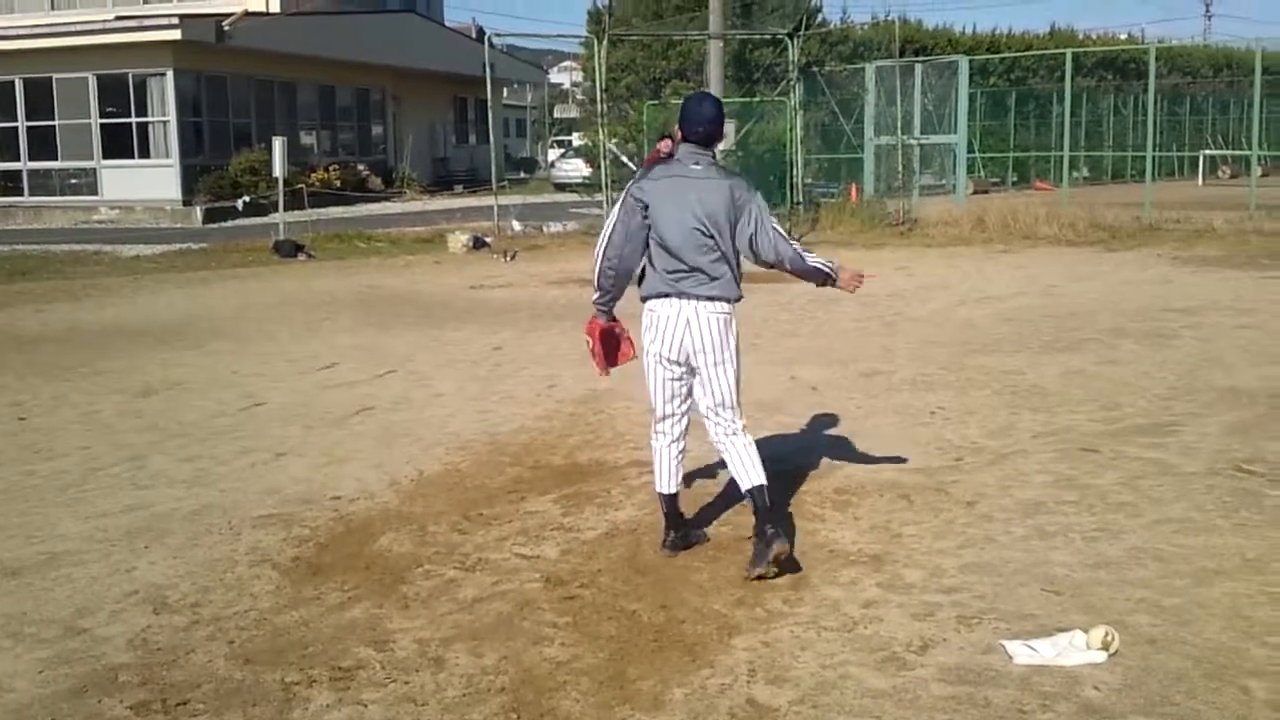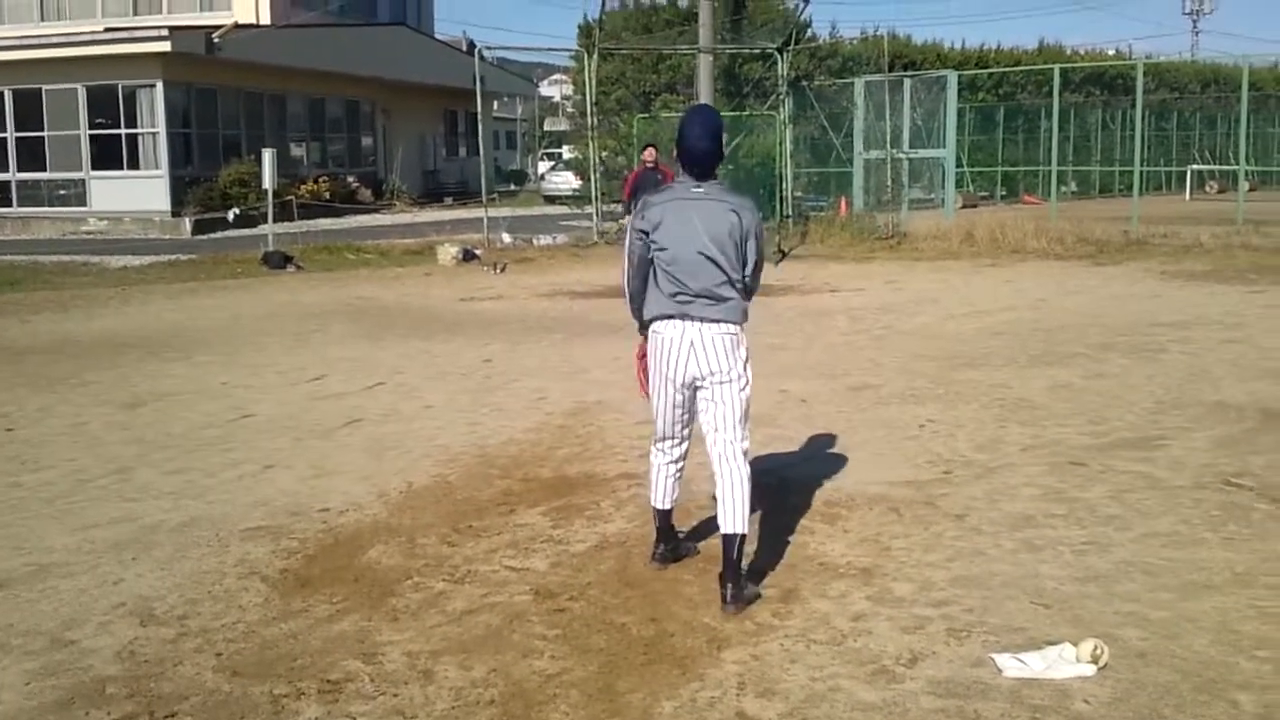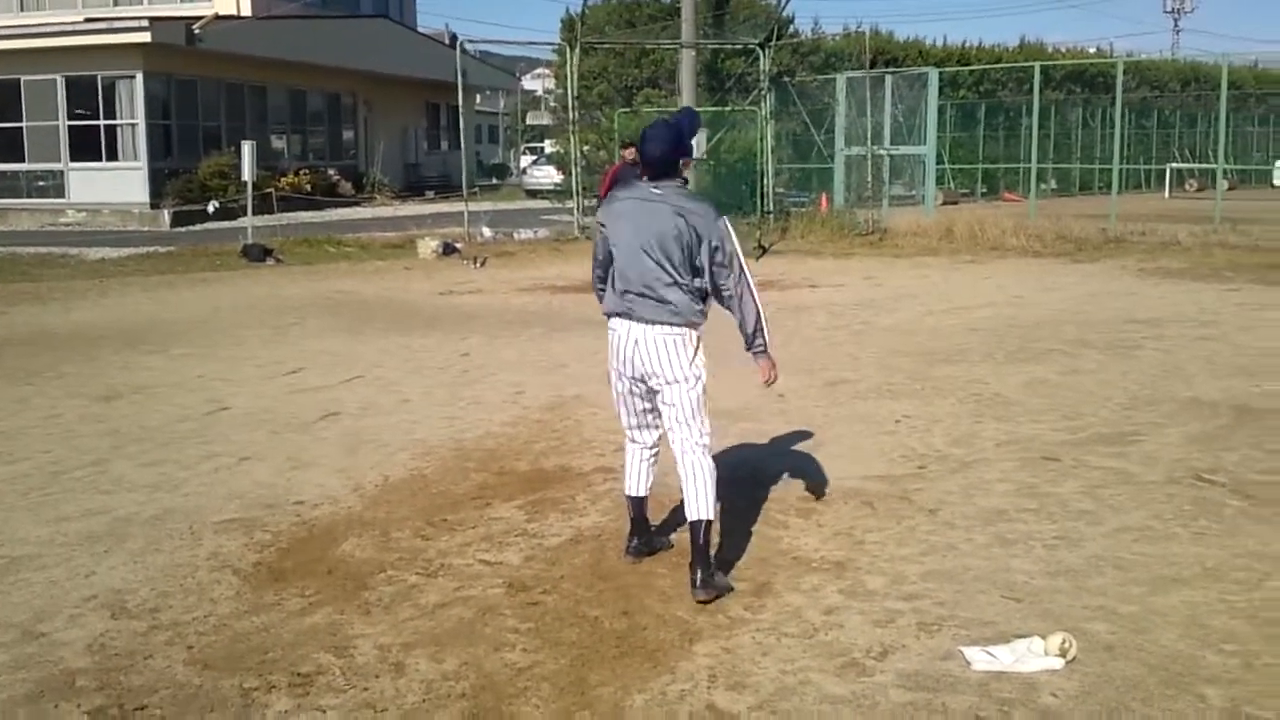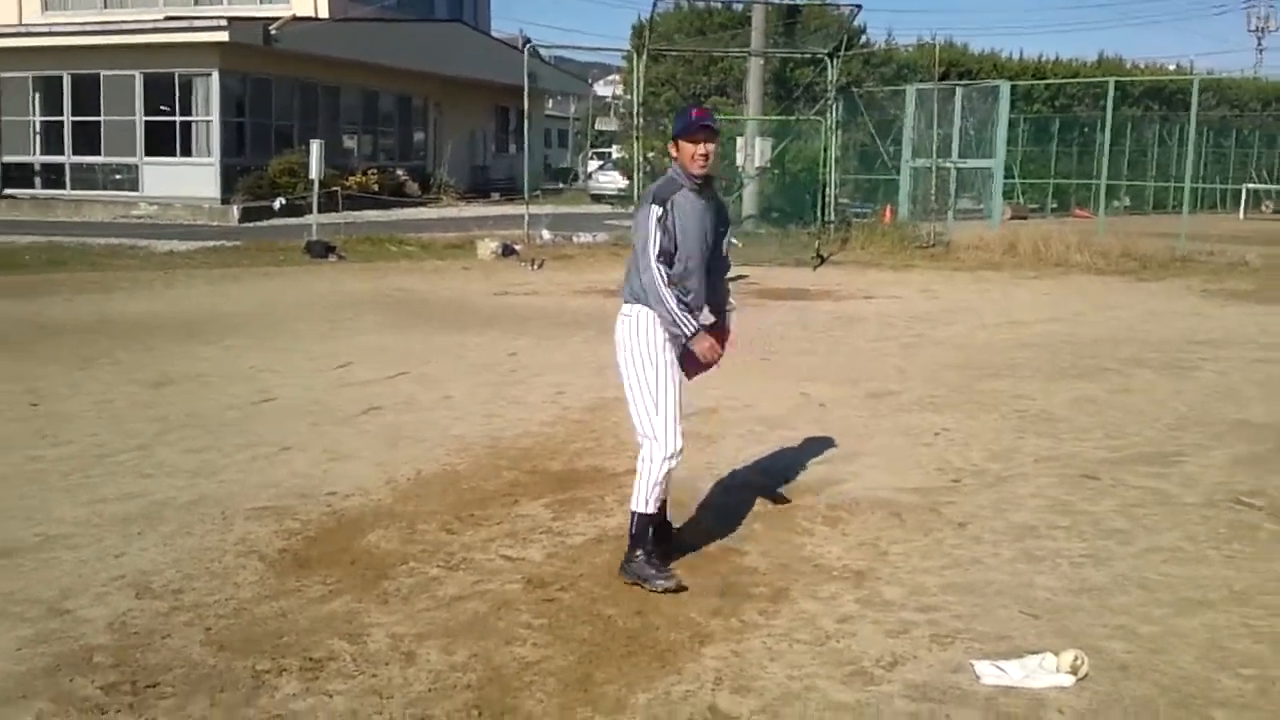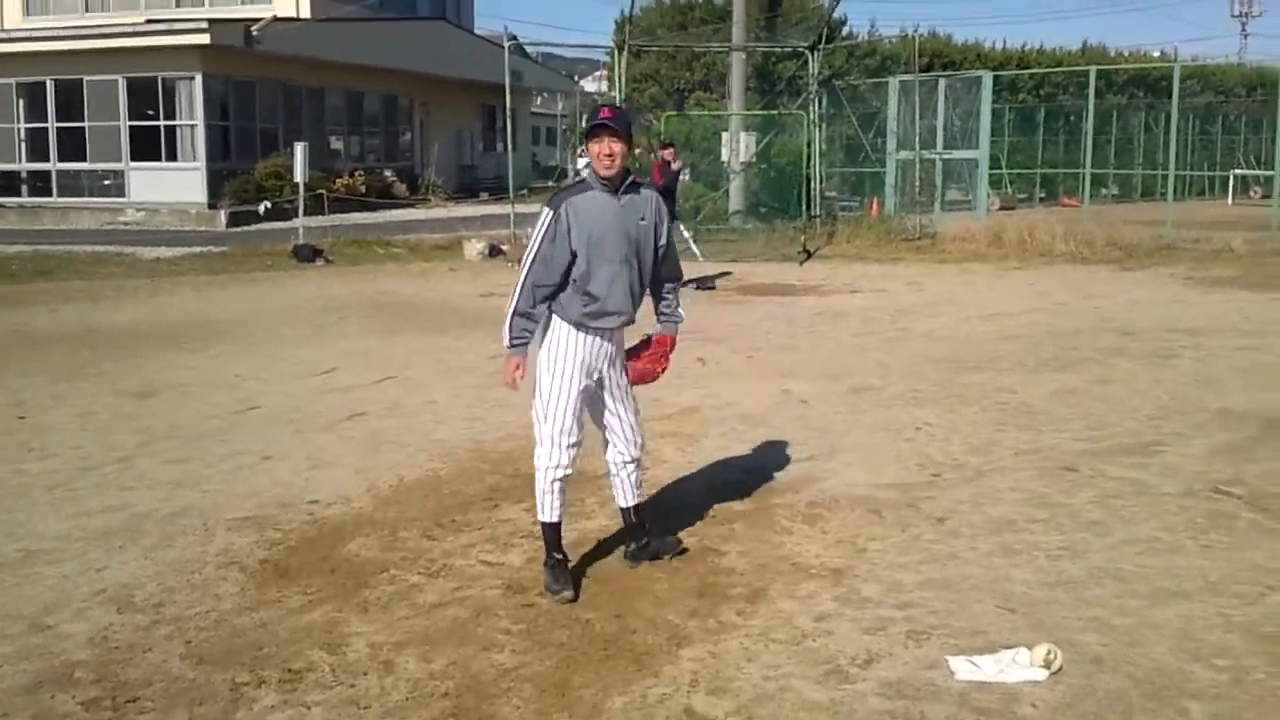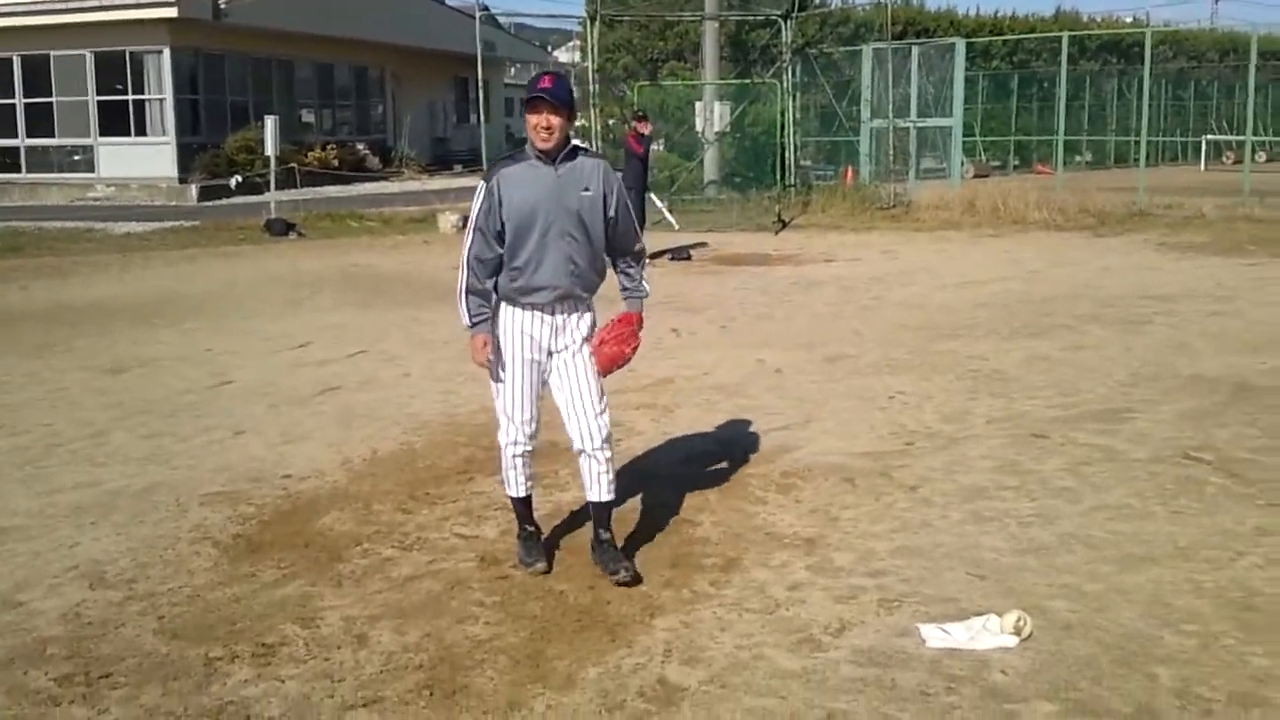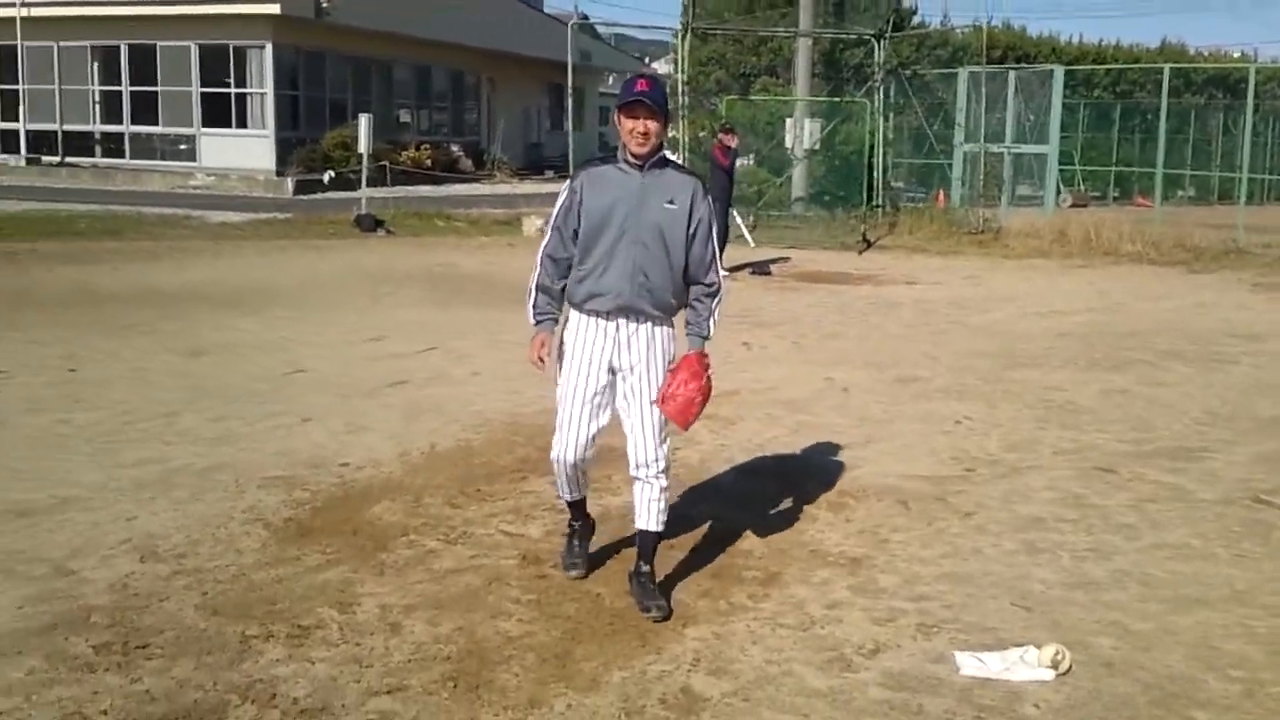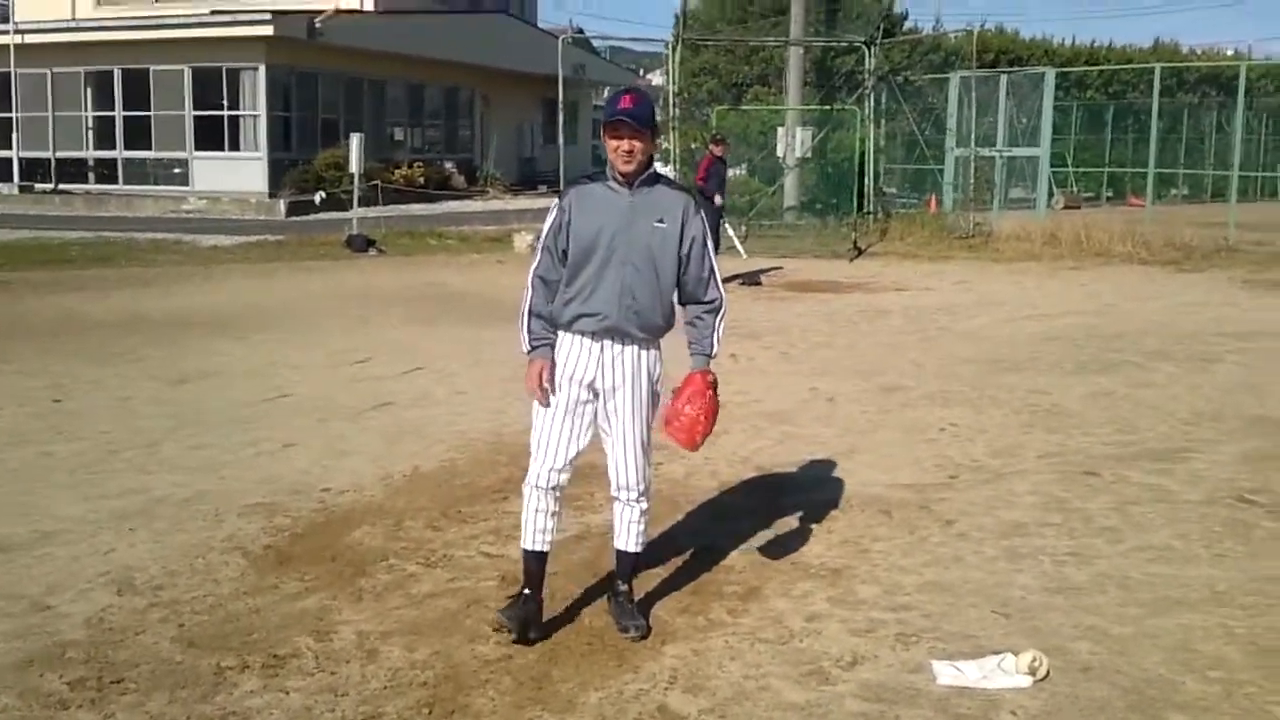
dt=0.4s
person 1, frame 1
left shoulder: (647, 183)
right shoulder: (733, 189)
left elbow: (616, 250)
right elbow: (774, 249)
left wrist: (603, 309)
right wrist: (830, 275)
left hip: (661, 315)
right hip: (713, 316)
left knee: (667, 426)
right knee: (727, 424)
left ankle: (673, 526)
right ankle: (767, 524)
person 1, frame 2
left shoulder: (651, 208)
right shoulder: (743, 211)
left elbow: (635, 281)
right elbow: (749, 282)
left wrist: (649, 329)
left hip: (666, 337)
right hip: (723, 340)
left knee: (667, 447)
right knee: (730, 457)
left ankle: (665, 541)
right ankle: (732, 580)
person 1, frame 3
left shoulder: (614, 206)
right shoulder: (702, 215)
left elbow: (600, 275)
right elbow: (733, 284)
right wrist: (759, 347)
left hip: (624, 335)
right hip: (673, 340)
left knee: (639, 438)
right knee: (693, 450)
left ankle: (639, 533)
right ankle: (702, 570)
person 1, frame 4
left shoulder: (711, 200)
right shoulder: (663, 199)
left elbow: (715, 266)
right elbow: (655, 276)
left wrist: (722, 314)
right wrist: (696, 332)
left hip: (670, 328)
right hip: (648, 326)
left knee: (659, 438)
right knee: (664, 441)
left ankle: (658, 534)
right ankle: (638, 554)
person 1, frame 5
left shoulder: (649, 203)
right shoulder: (567, 206)
left elbow: (664, 270)
right elbow: (535, 277)
left wrist: (669, 322)
right wrist: (517, 344)
left hip: (612, 340)
right hip: (568, 338)
left knee: (625, 445)
right knee: (556, 454)
left ankle: (637, 537)
right ankle: (554, 558)
person 1, frame 6
left shoulder: (597, 173)
right shoulder: (501, 178)
left elbow: (626, 244)
right elbow: (478, 256)
left wrist: (634, 301)
right wrist: (479, 325)
left hip: (575, 321)
right hip: (517, 321)
left knee: (593, 433)
right knee: (517, 434)
left ankle: (603, 539)
right ankle: (527, 530)
person 1, frame 7
left shoulder: (687, 189)
right shoulder: (588, 180)
left elbow: (704, 273)
right elbow: (555, 254)
left wrist: (698, 342)
right wrist: (543, 320)
left hip: (650, 336)
right hip: (588, 330)
left knee: (650, 460)
right knee: (569, 449)
left ankle: (644, 570)
right ankle: (579, 525)
person 1, frame 8
left shoulder: (679, 205)
right shoulder: (576, 199)
left elbow: (703, 289)
right elbow: (544, 279)
left wrist: (702, 361)
right wrist: (538, 349)
left hip: (636, 359)
right hip: (571, 352)
left knee: (631, 482)
right knee: (544, 473)
left ankle: (622, 590)
right ankle: (530, 596)
